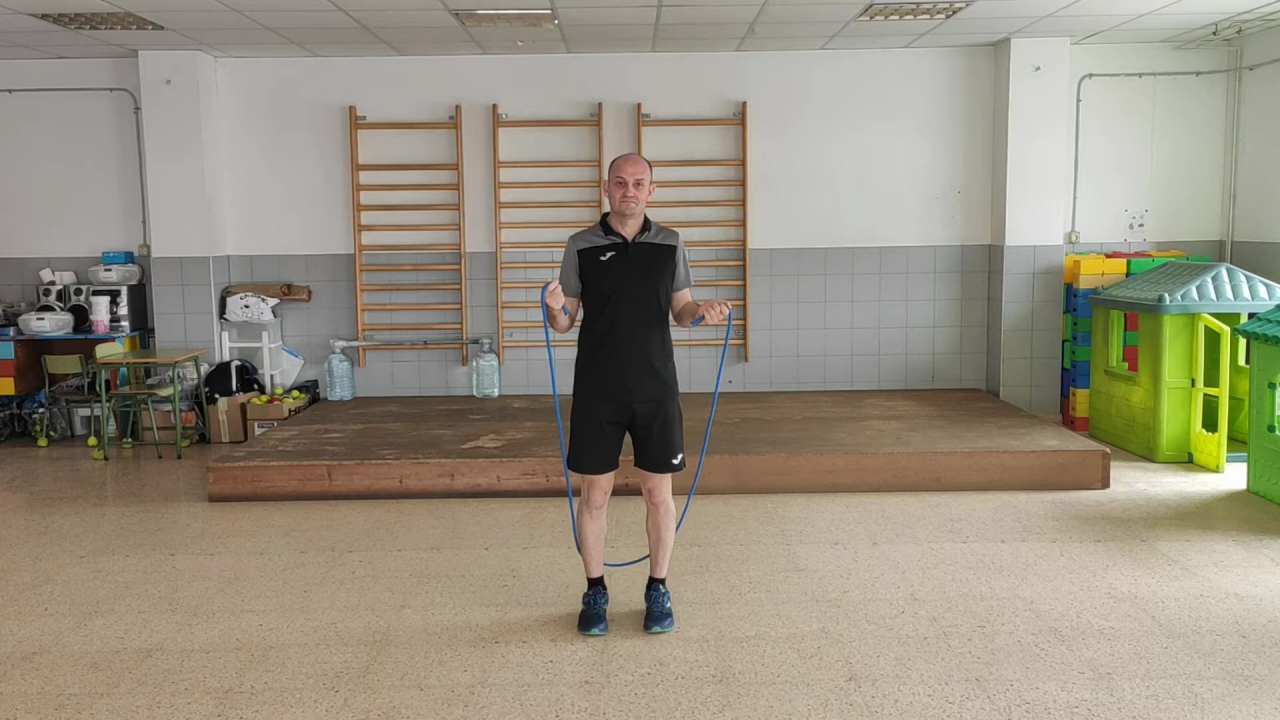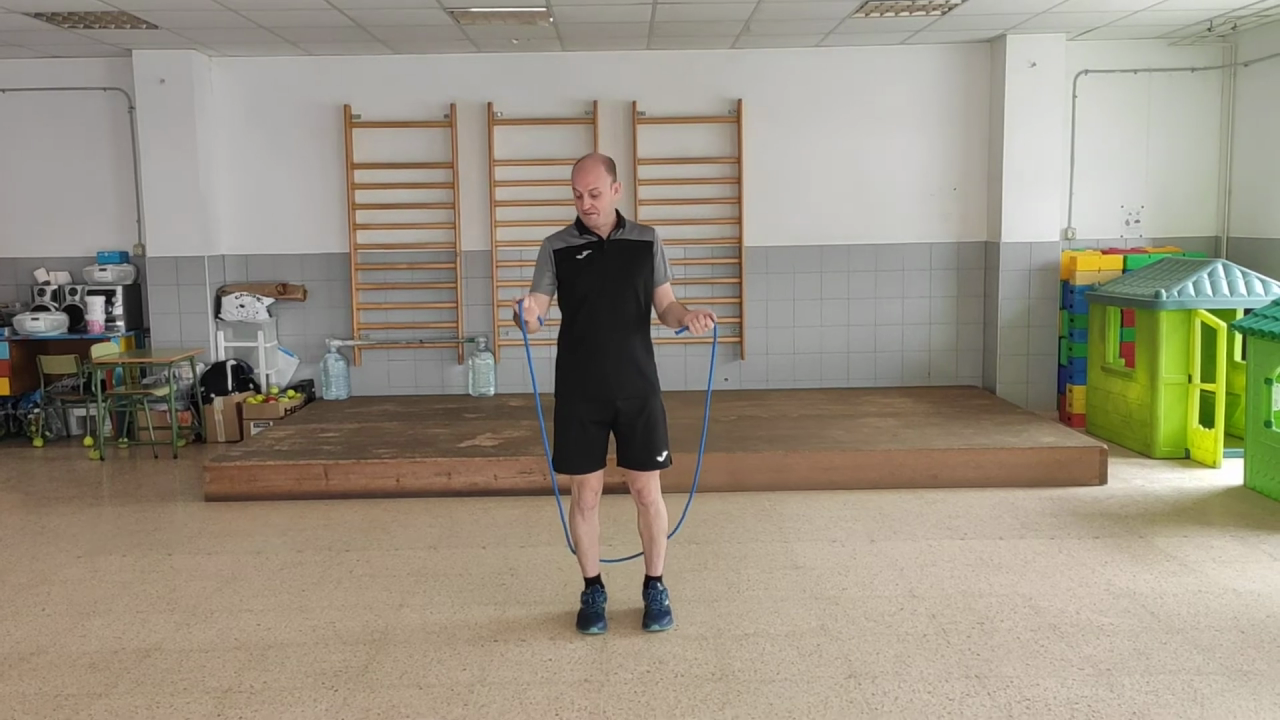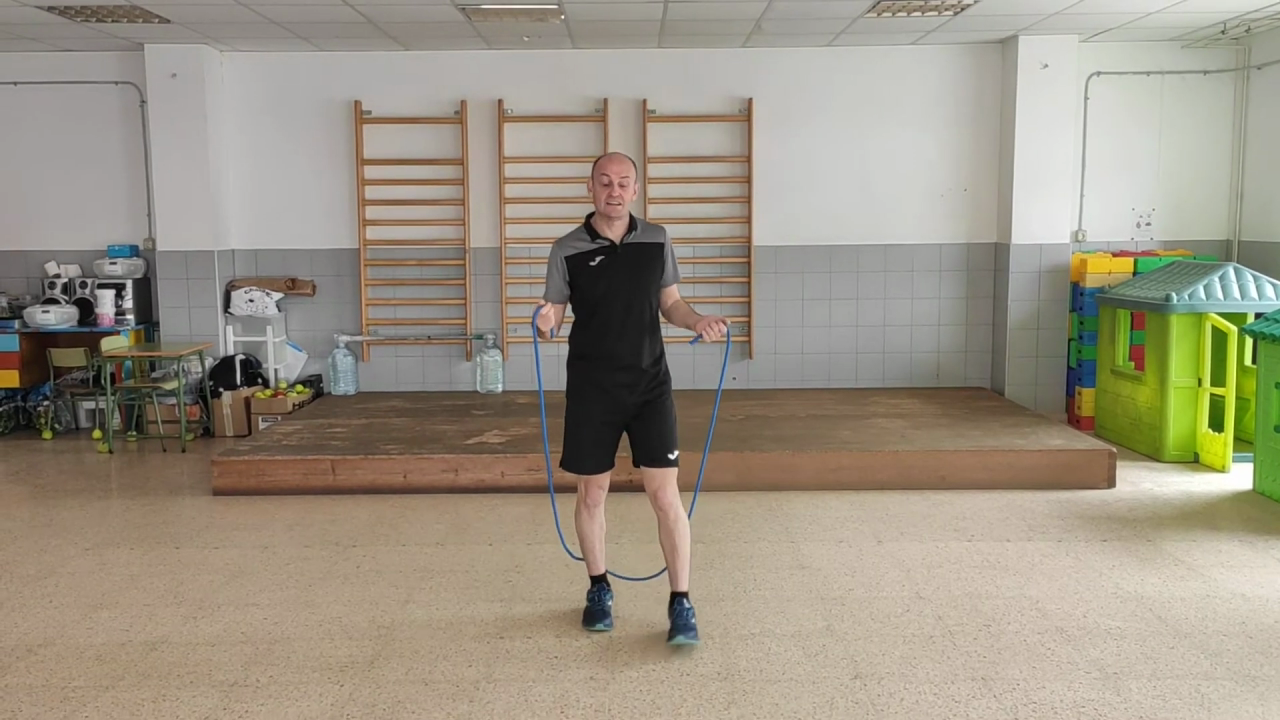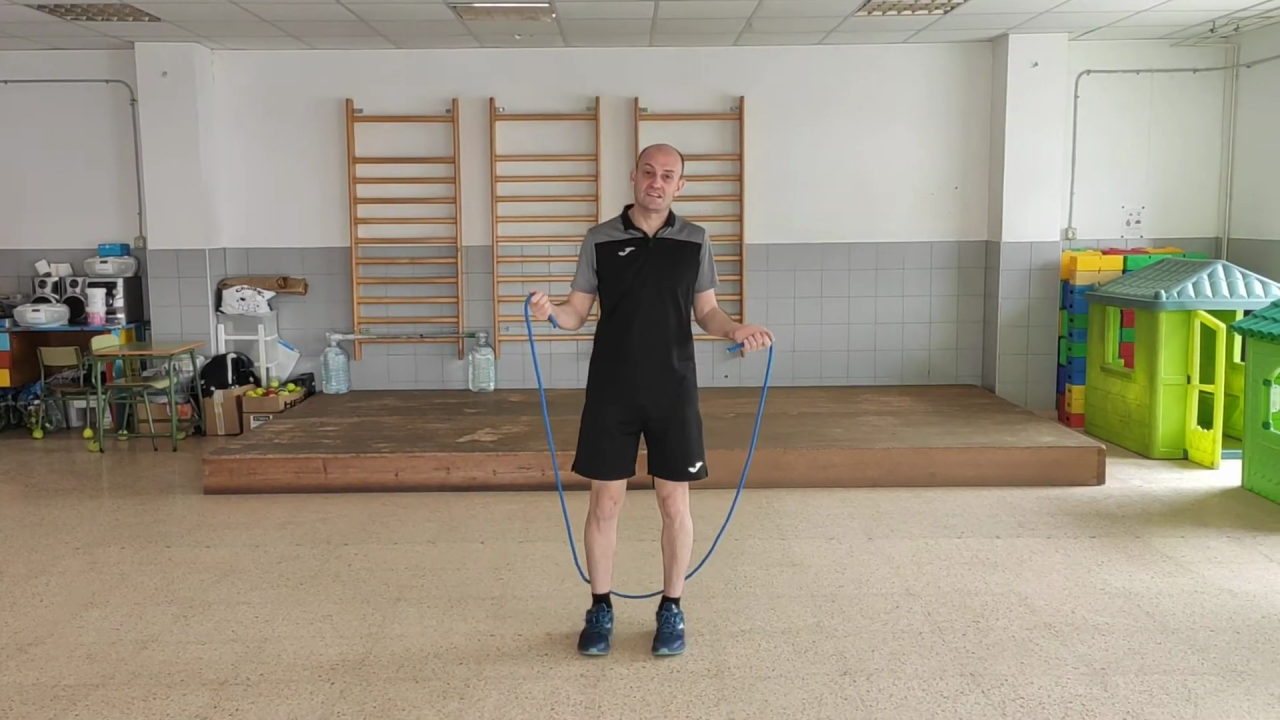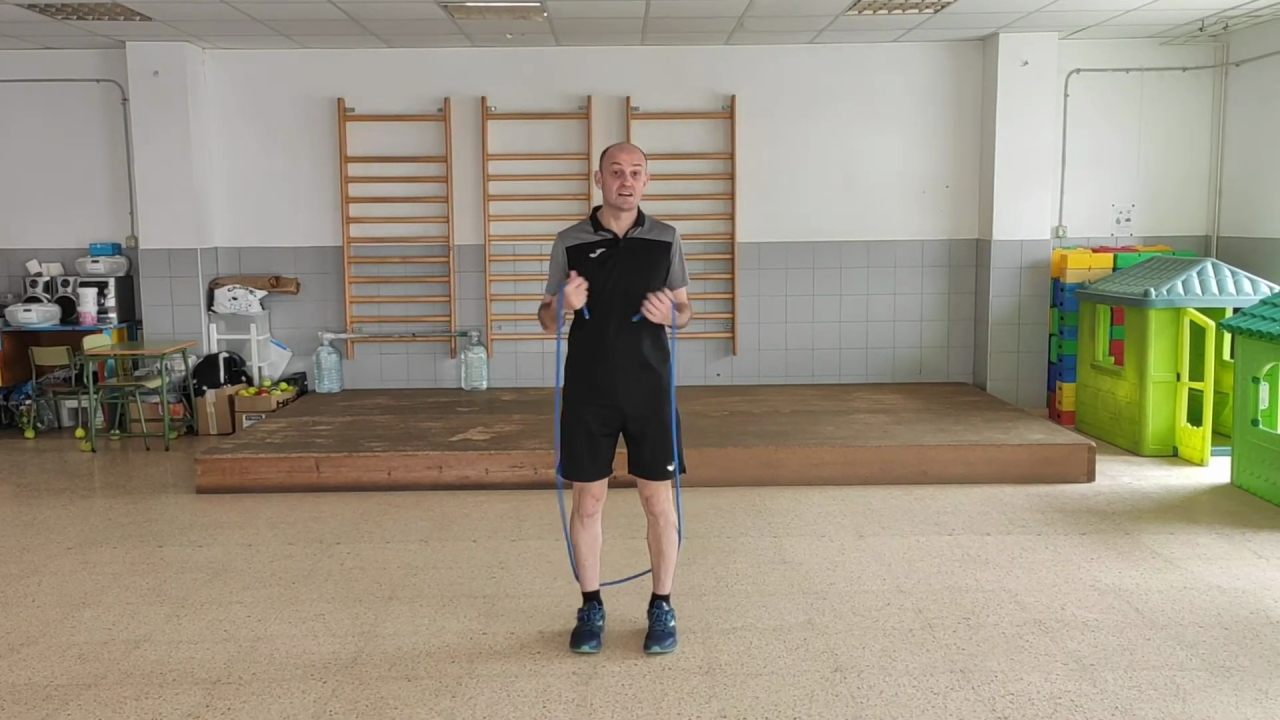
dt=1s
person 1, frame 1
left shoulder: (670, 244)
right shoulder: (581, 246)
left elbow: (680, 310)
right elbow: (564, 322)
left wrist: (703, 309)
right wrist: (555, 307)
left hip: (656, 390)
right hip: (597, 392)
left knee: (658, 492)
right knee: (594, 493)
left ankle: (658, 589)
right ankle: (595, 591)
person 1, frame 2
left shoulder: (647, 240)
right shoulder: (556, 247)
left elbow: (664, 307)
right elbow: (534, 318)
left wrist: (688, 316)
right wrist: (525, 314)
left hip: (638, 388)
right hip: (579, 392)
left knee: (647, 490)
right knee: (585, 494)
left ankle: (655, 587)
right ankle: (593, 590)
person 1, frame 3
left shoulder: (657, 240)
right shoulder: (567, 250)
left elbow: (670, 303)
right elbow: (552, 318)
left wrist: (698, 320)
right wrist: (544, 325)
left hip: (650, 386)
right hip: (591, 391)
left knee: (665, 494)
right knee: (591, 493)
left ankle: (681, 603)
right ankle: (599, 589)
person 1, frame 4
left shoulder: (695, 241)
right shoulder: (600, 240)
left elbow: (705, 310)
right elbow: (577, 312)
left wrist: (735, 328)
right wrist: (549, 310)
left hip: (674, 393)
right hip: (611, 394)
left knee: (674, 503)
right knee: (605, 503)
left ankle: (671, 609)
right ankle: (600, 608)
person 1, frame 5
left shoulder: (665, 239)
right shoulder: (570, 242)
left elbow: (683, 307)
right elbow: (550, 321)
left wrist: (671, 314)
right wrist: (564, 305)
left hip: (650, 390)
right hip: (588, 392)
left knee: (658, 501)
right knee: (587, 501)
left ankle: (662, 607)
right ankle: (591, 607)
